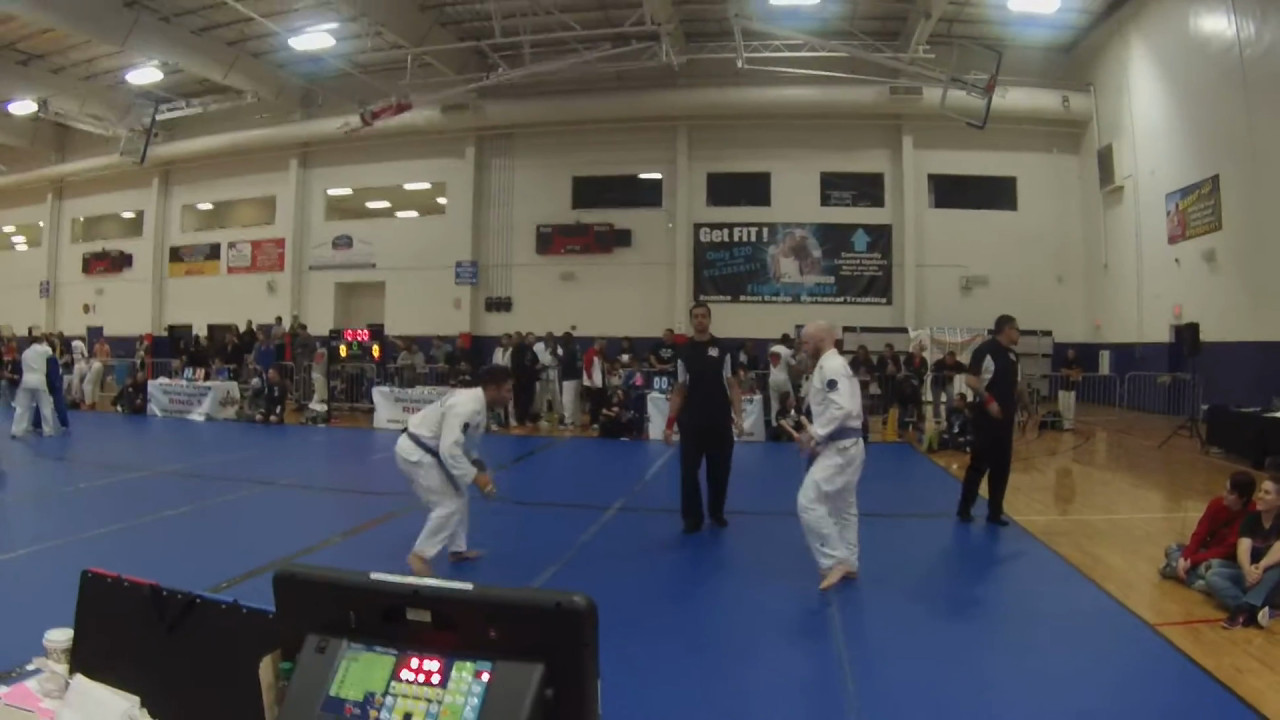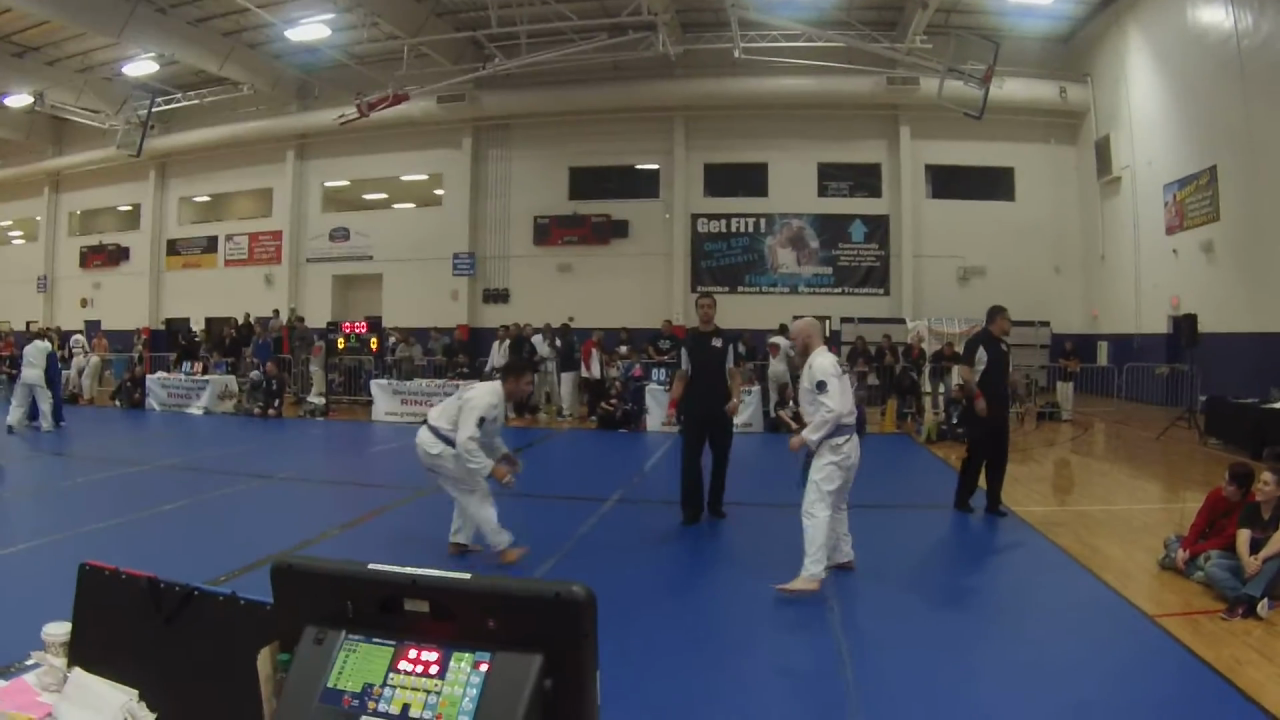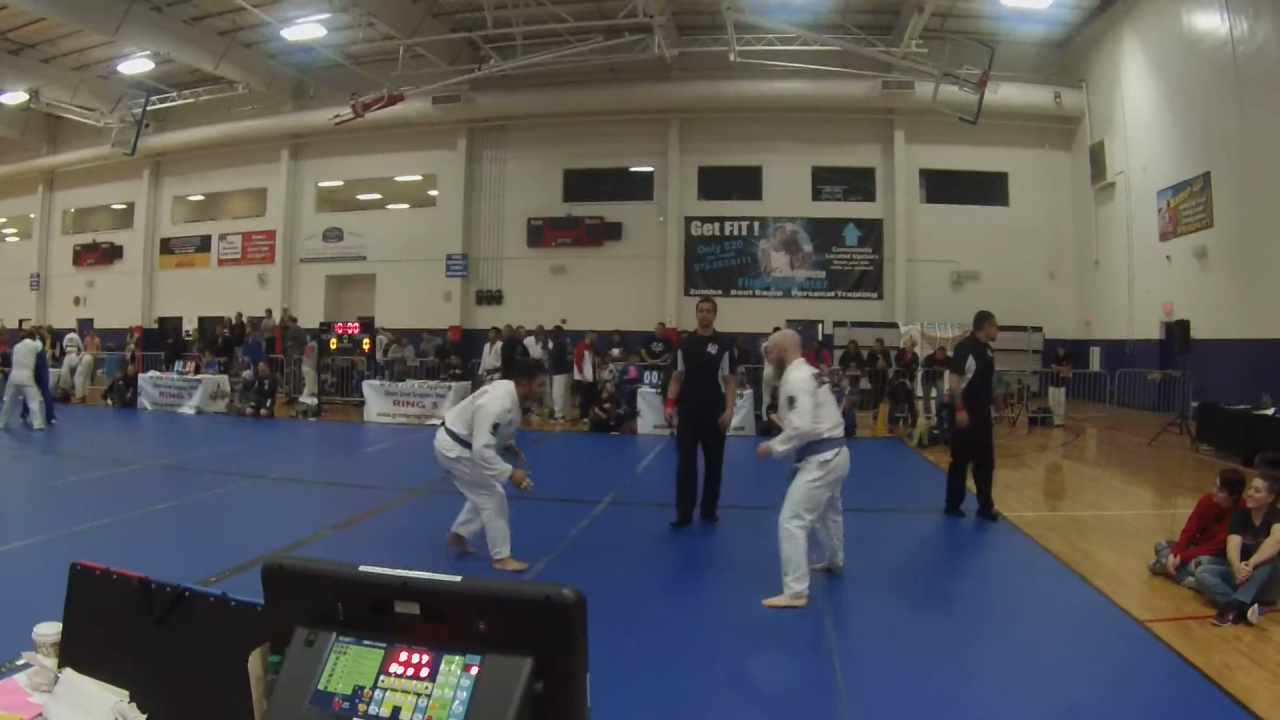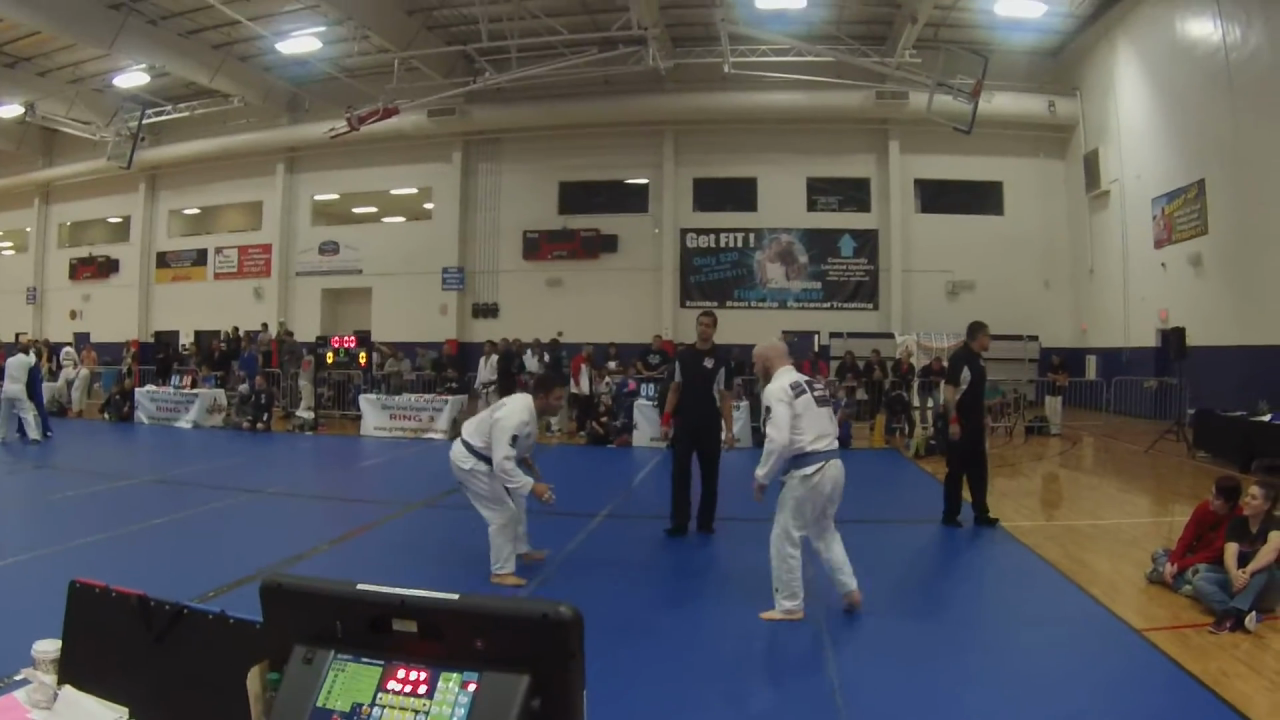
dt=0.2s
person 1, frame 1
left shoulder: (830, 365)
right shoulder: (832, 365)
left elbow: (841, 408)
left wrist: (813, 433)
right wrist: (816, 435)
left hip: (840, 447)
right hip: (848, 444)
left knee: (810, 503)
right knee: (844, 508)
left ankle: (836, 561)
right ankle: (847, 563)
person 1, frame 2
left shoulder: (820, 364)
right shoulder: (825, 361)
left elbow: (833, 410)
left wrist: (805, 437)
right wrist: (809, 435)
left hip: (834, 444)
right hip: (844, 441)
left knee: (814, 505)
right knee: (836, 503)
left ankle: (811, 575)
right ankle: (842, 555)
person 1, frame 3
left shoulder: (795, 379)
right shoulder: (813, 374)
left elbow: (801, 427)
left wrist: (773, 447)
right wrist: (782, 443)
left hip: (821, 458)
right hip: (838, 452)
left knee: (793, 521)
right knee: (828, 511)
left ankle: (795, 592)
right ankle: (835, 559)
person 1, frame 4
left shoulder: (776, 389)
right shoulder: (814, 385)
left elbow: (778, 439)
left wrist: (762, 476)
left hip: (807, 473)
right hip: (833, 466)
left knee: (785, 540)
right knee: (824, 531)
left ankle: (789, 606)
right ankle: (849, 588)
person 2, frame 1
left shoulder: (723, 349)
right shoulder: (685, 353)
left elbow: (732, 385)
right elbow: (679, 390)
left wrist: (738, 415)
right wrist: (670, 423)
left hip: (720, 419)
right hip: (692, 419)
left knee: (720, 468)
right knee: (689, 470)
left ankle: (716, 512)
right ankle: (693, 519)
person 2, frame 2
left shoulder: (726, 340)
right shoulder: (688, 342)
left elbow: (734, 375)
right elbow: (681, 377)
left wrist: (736, 399)
right wrist: (673, 405)
left hip: (720, 409)
right hip: (694, 409)
left knee: (721, 459)
right knee: (690, 460)
left ankle: (715, 505)
right ankle: (692, 510)
person 2, frame 3
left shoulder: (723, 345)
right shoulder: (685, 344)
left elbow: (729, 382)
right elbow: (676, 378)
left wrist: (729, 410)
right wrist: (670, 404)
left hip: (714, 413)
right hip: (688, 411)
left knee: (713, 463)
right knee: (686, 462)
left ankle: (708, 509)
right ankle: (684, 513)
person 2, frame 4
left shoulder: (720, 360)
right shoulder: (683, 356)
left elbow: (725, 398)
right elbow: (674, 390)
left wrist: (729, 430)
right wrist: (666, 420)
left hip: (709, 424)
right hip: (683, 422)
left knee: (709, 474)
right knee: (680, 471)
left ankle: (705, 521)
right ankle: (679, 522)
person 3, frame 1
left shoulder: (476, 402)
right shoulder: (466, 407)
left elbow: (463, 440)
right elbow: (449, 449)
left wrist: (475, 461)
right wrist: (474, 476)
left hip: (423, 450)
right hip: (414, 453)
left knee: (457, 498)
right knee: (450, 504)
left ankle: (457, 549)
right ankle: (420, 555)
person 3, frame 2
left shoulder: (495, 393)
right shoulder: (484, 400)
left elbow: (487, 432)
right elbow: (466, 442)
left wrist: (503, 453)
right wrist: (492, 469)
left hip: (443, 441)
right hip: (436, 445)
left knee: (468, 492)
right knee: (477, 493)
left ankle: (458, 541)
right ankle: (503, 548)
person 3, frame 3
left shoulder: (509, 390)
right shoulder: (496, 405)
right elbow: (482, 451)
left wrist: (508, 446)
right wrist: (511, 473)
left hip: (462, 442)
right hip: (454, 448)
left knee: (484, 493)
right knee: (493, 498)
left ankle: (458, 534)
right ankle: (501, 557)
person 3, frame 4
left shoulder: (527, 404)
right shoulder: (514, 418)
right elbow: (503, 464)
left wrist: (524, 458)
right wrist: (532, 486)
left hip: (483, 458)
right hip: (470, 461)
left knee: (515, 503)
right knee: (503, 514)
left ankle: (521, 550)
right ankle: (501, 572)
person 4, frame 1
left shoulder: (1012, 355)
right shoulder: (985, 350)
left elbow: (1017, 386)
right elbow: (971, 380)
right wrist: (989, 400)
left hip: (1006, 417)
right hip: (986, 417)
left knee: (1002, 466)
right knee: (979, 463)
left ankle: (994, 512)
right ankle: (964, 508)
person 4, frame 2
left shoulder: (1004, 345)
right shoulder: (977, 341)
left elbow: (1009, 377)
right elbow: (965, 372)
right wrist: (977, 396)
left hip: (1000, 409)
right hip: (980, 408)
left knee: (999, 457)
right knee: (976, 454)
left ankle: (993, 503)
right ankle: (962, 499)
person 4, frame 3
left shoulder: (987, 349)
right shoulder: (965, 347)
right elbow: (954, 380)
right wrist: (959, 409)
left hip: (983, 413)
right hip: (966, 414)
left knee: (986, 460)
right knee: (961, 459)
left ankle: (985, 506)
right ankle: (952, 505)
person 4, frame 4
left shoulder: (978, 359)
right shoulder: (959, 358)
right elbow: (949, 391)
left wrist: (983, 417)
right wrist: (952, 421)
left hip: (975, 422)
right hip: (959, 423)
left knee: (979, 468)
right knee: (956, 469)
left ankle: (981, 514)
right ankle: (950, 515)
